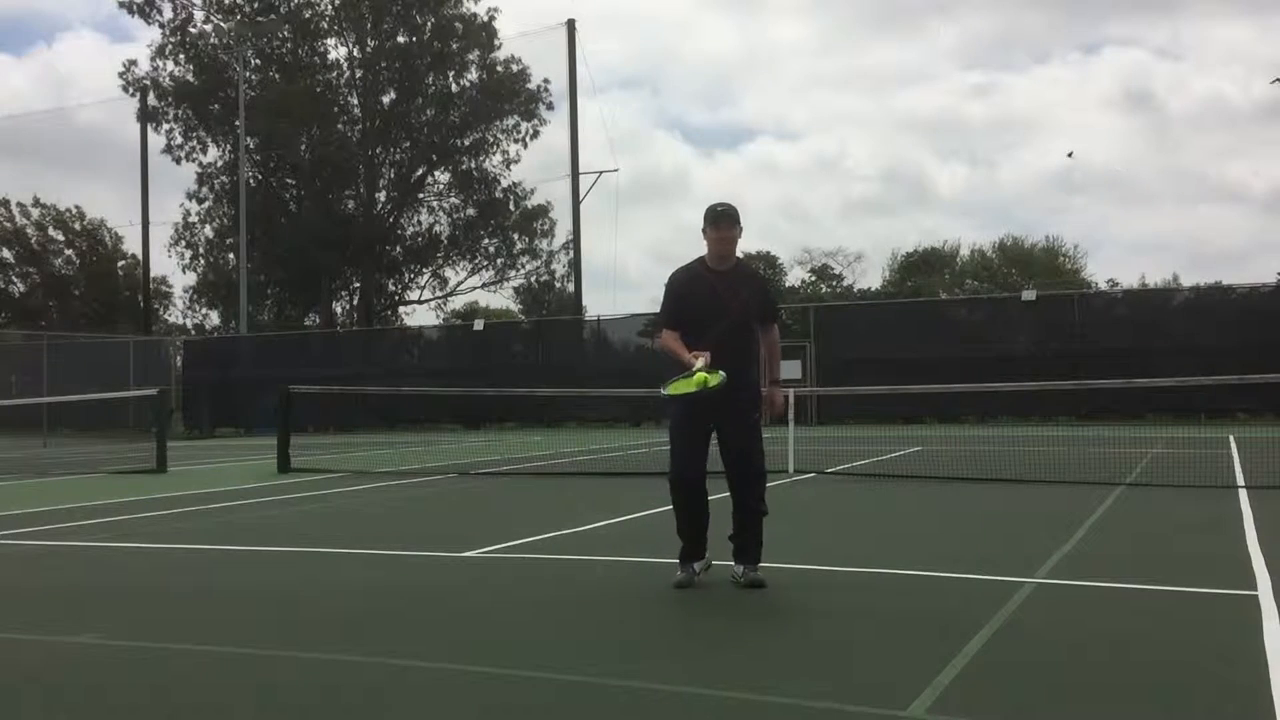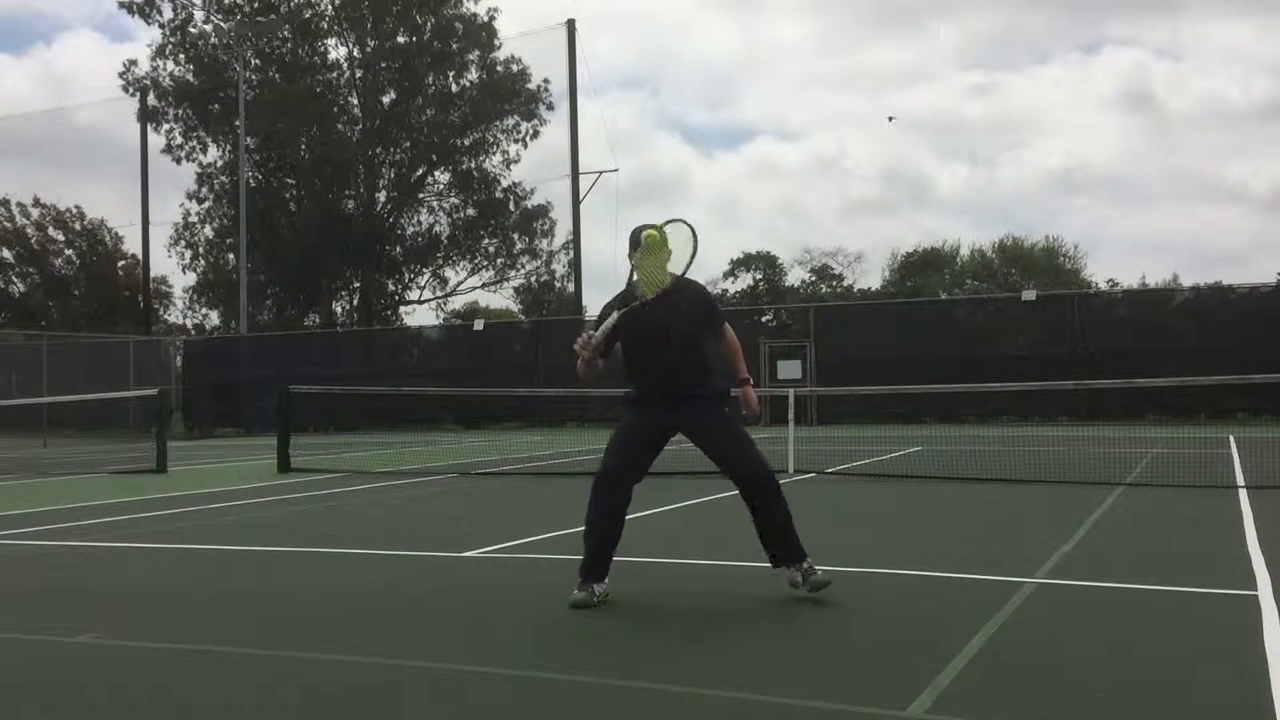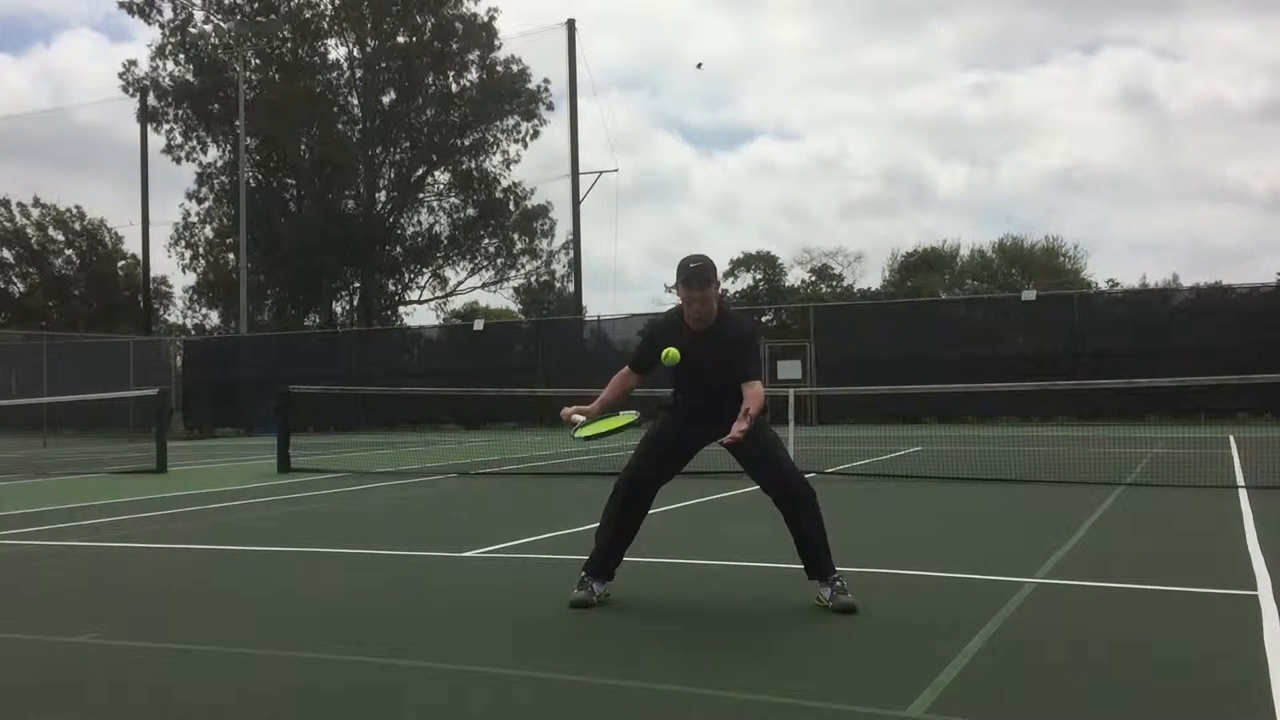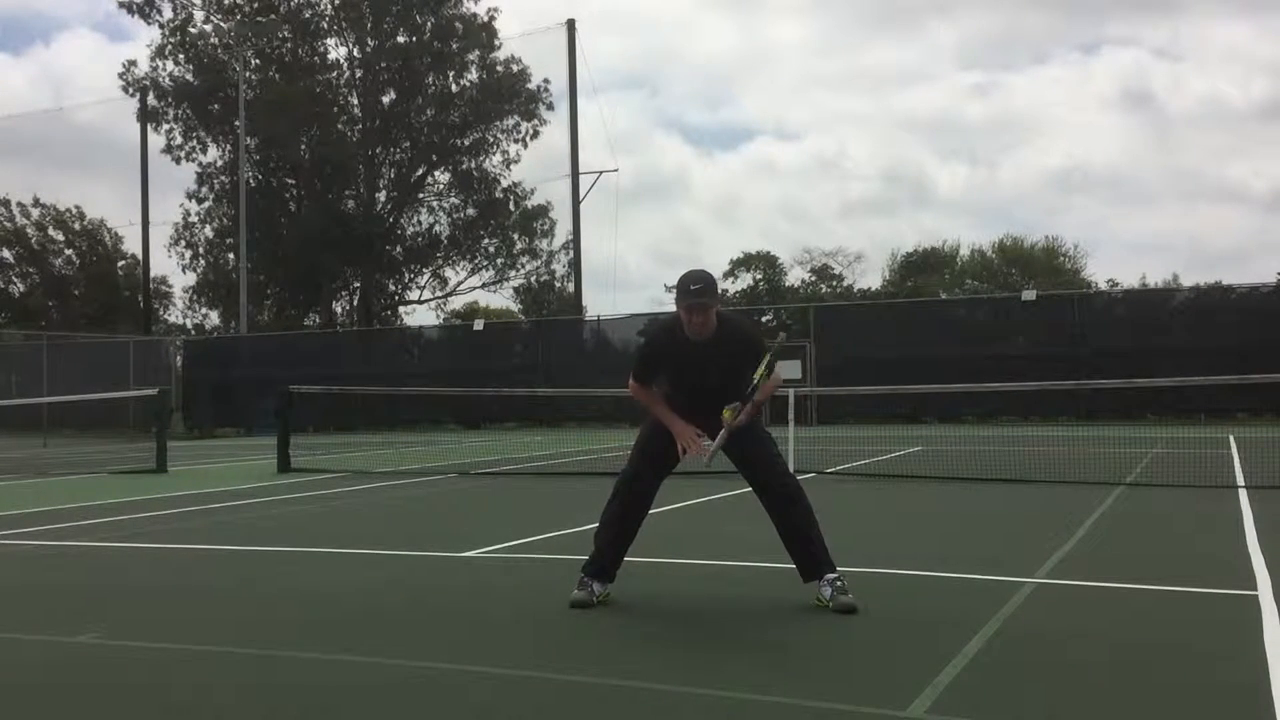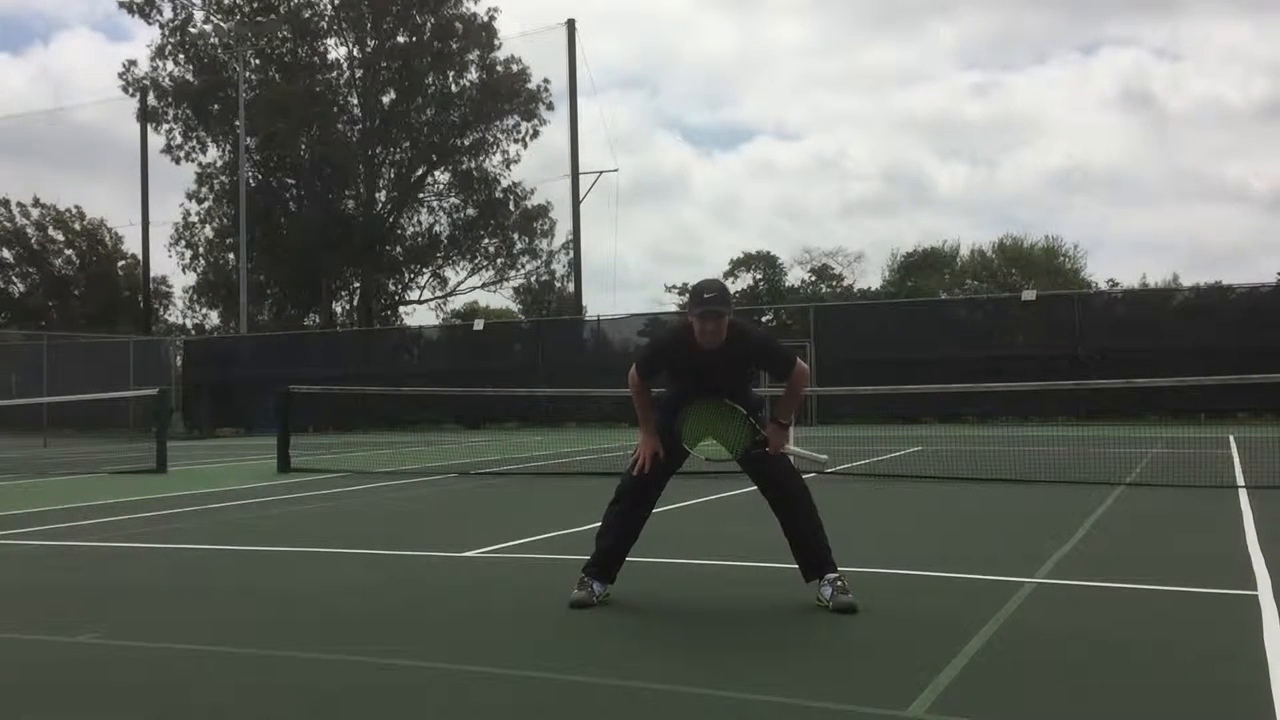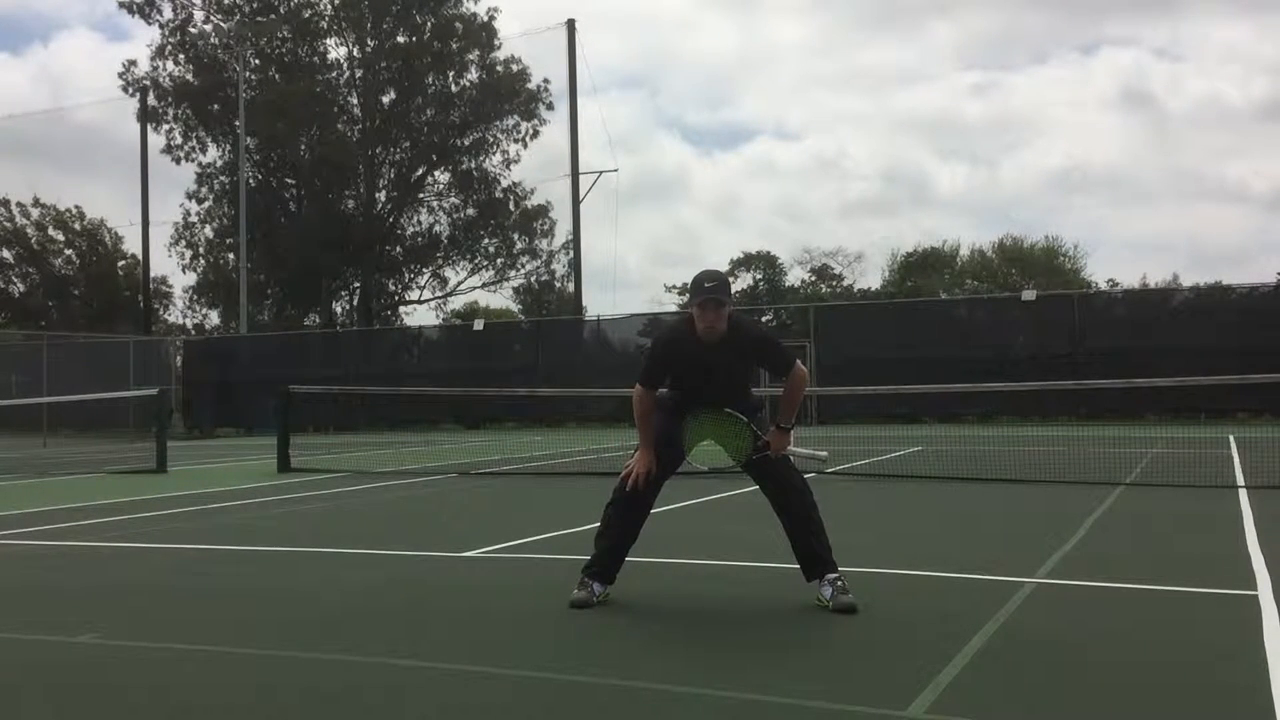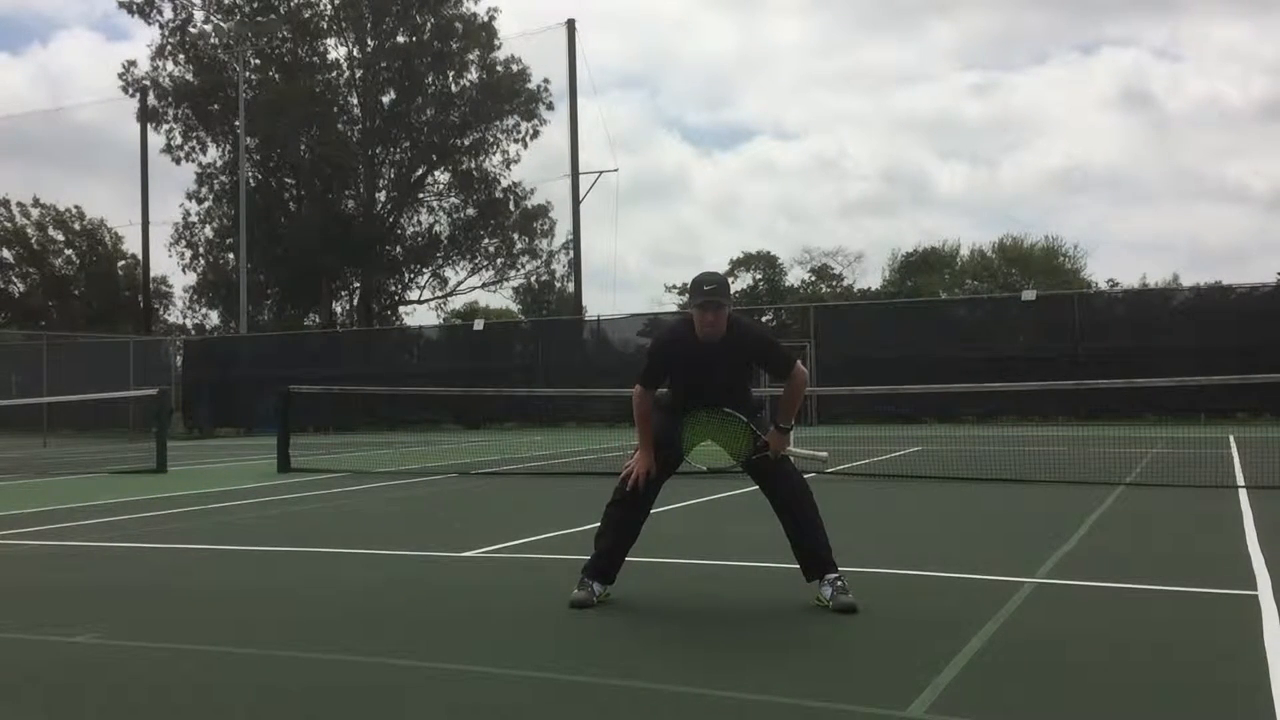
dt=0.7s
person 1, frame 1
left shoulder: (754, 281)
right shoulder: (683, 280)
left elbow: (769, 332)
right elbow: (667, 335)
left wrist: (773, 382)
right wrist: (688, 357)
left hip: (741, 395)
right hip: (692, 394)
left knee: (748, 477)
right knee: (685, 476)
left ankle: (746, 561)
right ankle: (693, 557)
person 1, frame 2
left shoulder: (693, 294)
right shoulder: (618, 309)
left elbow: (723, 333)
right elbow: (593, 365)
left wrist: (744, 382)
right wrist: (584, 355)
left hip: (704, 401)
right hip: (647, 408)
left knee: (757, 475)
right knee: (610, 480)
left ankle: (794, 561)
right ankle: (593, 578)
person 1, frame 3
left shoulder: (740, 329)
right shoulder: (663, 329)
left elbow: (753, 387)
right elbow: (632, 373)
left wrist: (746, 421)
right wrist: (595, 408)
left hip: (737, 416)
right hip: (684, 415)
left knee: (793, 487)
right knee: (632, 484)
left ankle: (827, 579)
right ankle: (596, 576)
person 1, frame 4
left shoulder: (741, 333)
right shoulder: (660, 337)
left elbow: (773, 374)
right elbow: (639, 385)
left wrist: (751, 407)
right wrist: (677, 427)
left hip: (734, 411)
right hip: (676, 414)
left knee: (781, 487)
right knee: (631, 487)
left ankle: (826, 577)
right ankle: (595, 576)
person 1, frame 5
left shoulder: (751, 341)
right shoulder: (669, 343)
left elbow: (799, 372)
right elbow: (637, 378)
left wrist: (781, 424)
right wrist: (647, 433)
right hip: (679, 413)
left knee: (788, 489)
right knee: (634, 489)
left ankle: (827, 577)
right ankle: (596, 577)
person 1, frame 6
left shoulder: (751, 336)
right shoulder: (669, 340)
left elbow: (798, 376)
right elbow: (643, 392)
left wrist: (782, 427)
right wrist: (646, 449)
left hip: (739, 414)
right hip: (679, 415)
left knee: (791, 489)
right knee: (633, 487)
left ankle: (828, 578)
right ankle: (595, 578)
person 1, frame 7
left shoulder: (751, 336)
right shoulder: (669, 340)
left elbow: (798, 376)
right elbow: (643, 392)
left wrist: (781, 428)
right wrist: (645, 449)
left hip: (738, 413)
right hip: (679, 415)
left knee: (790, 488)
right knee: (633, 487)
left ankle: (828, 578)
right ankle: (595, 578)
